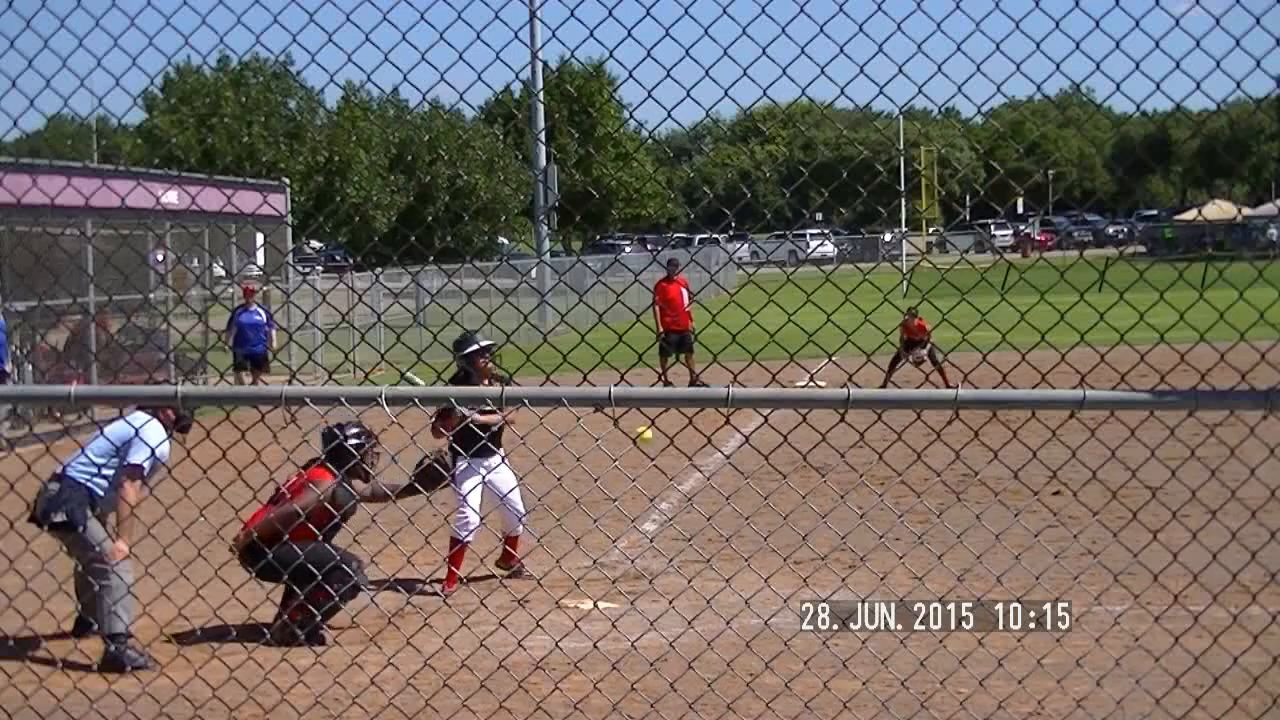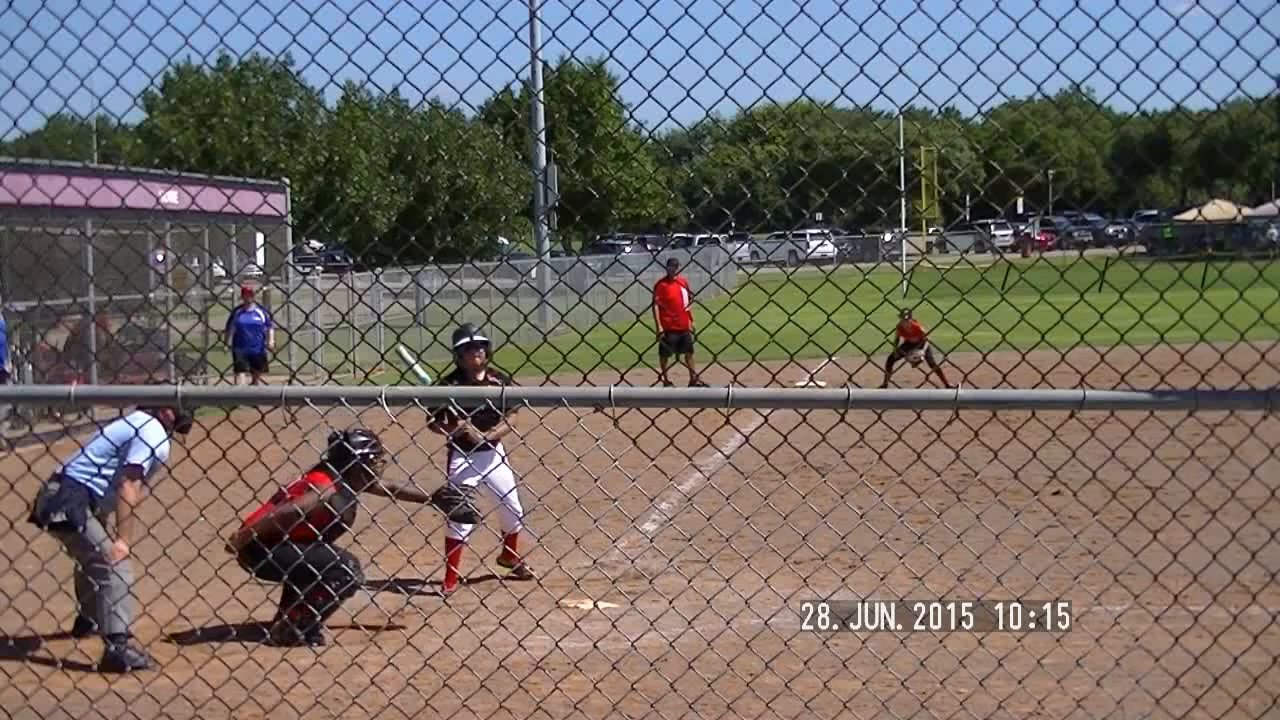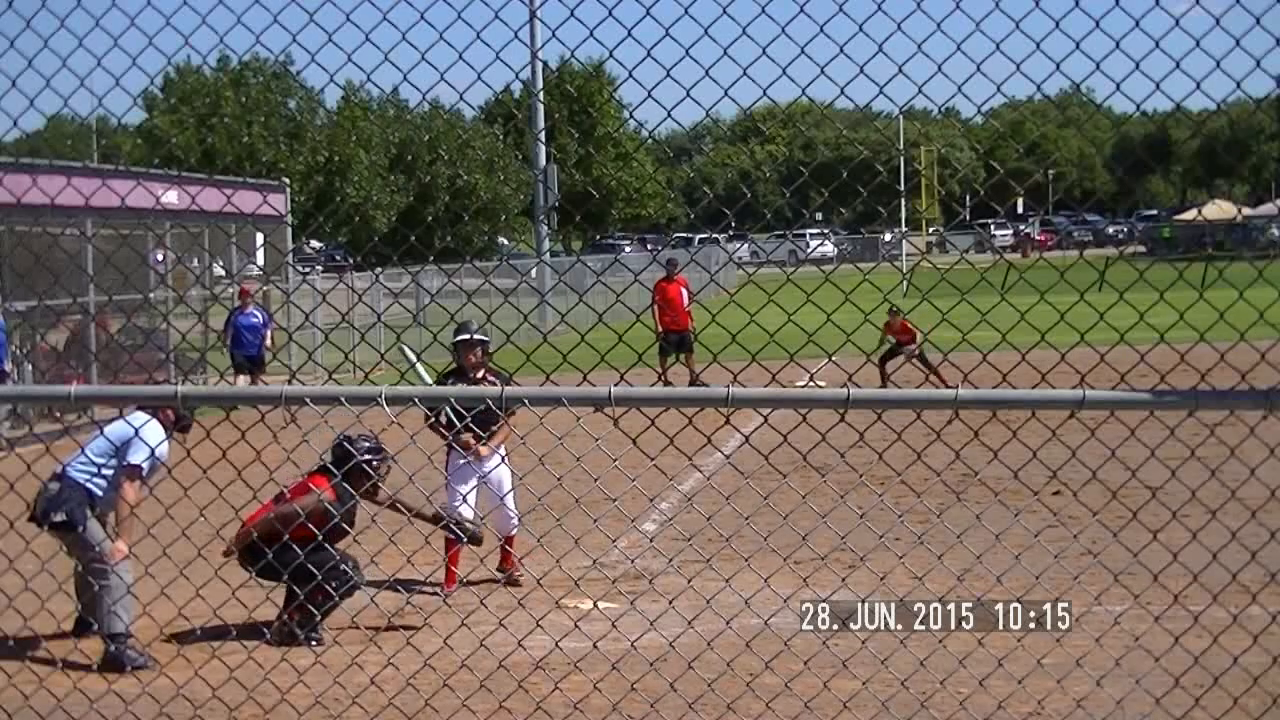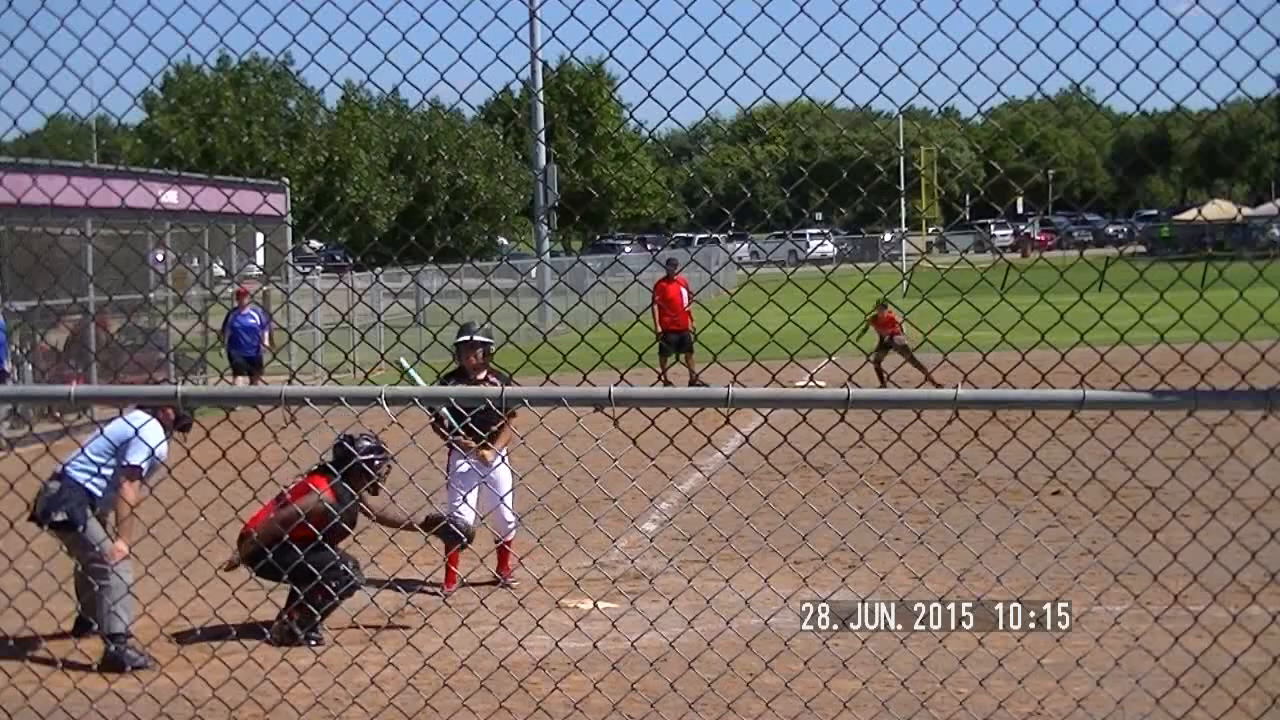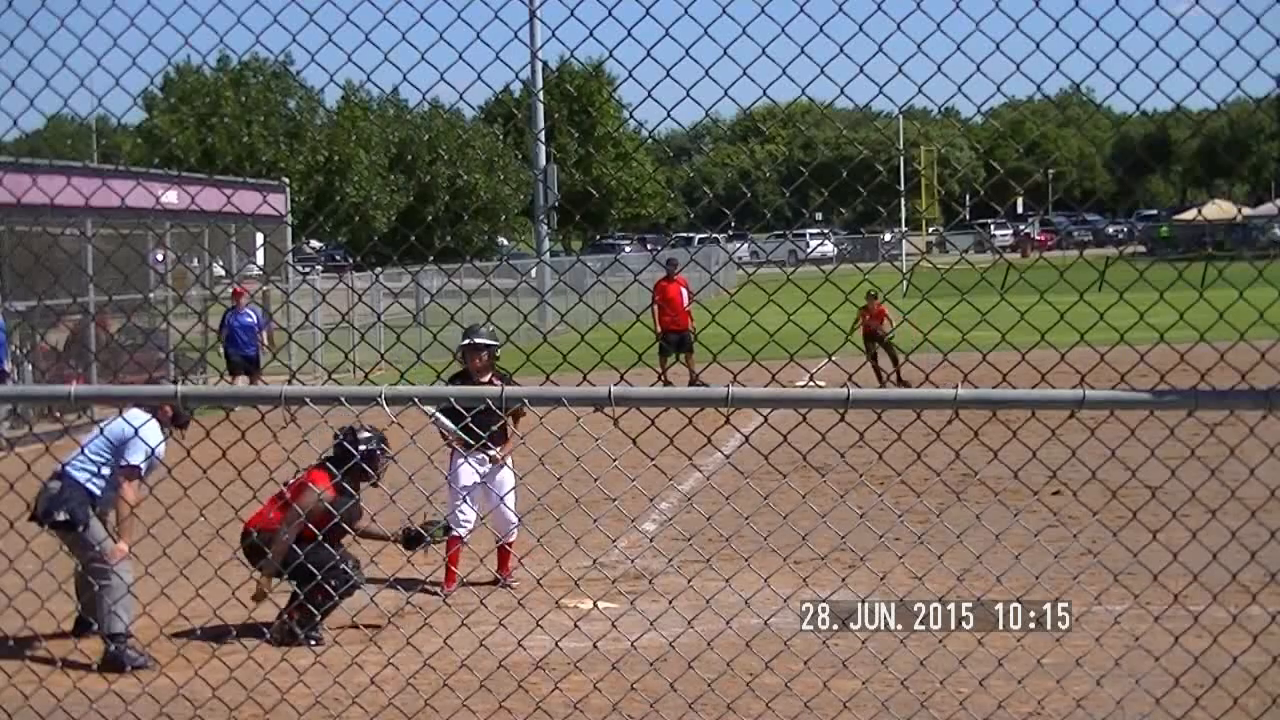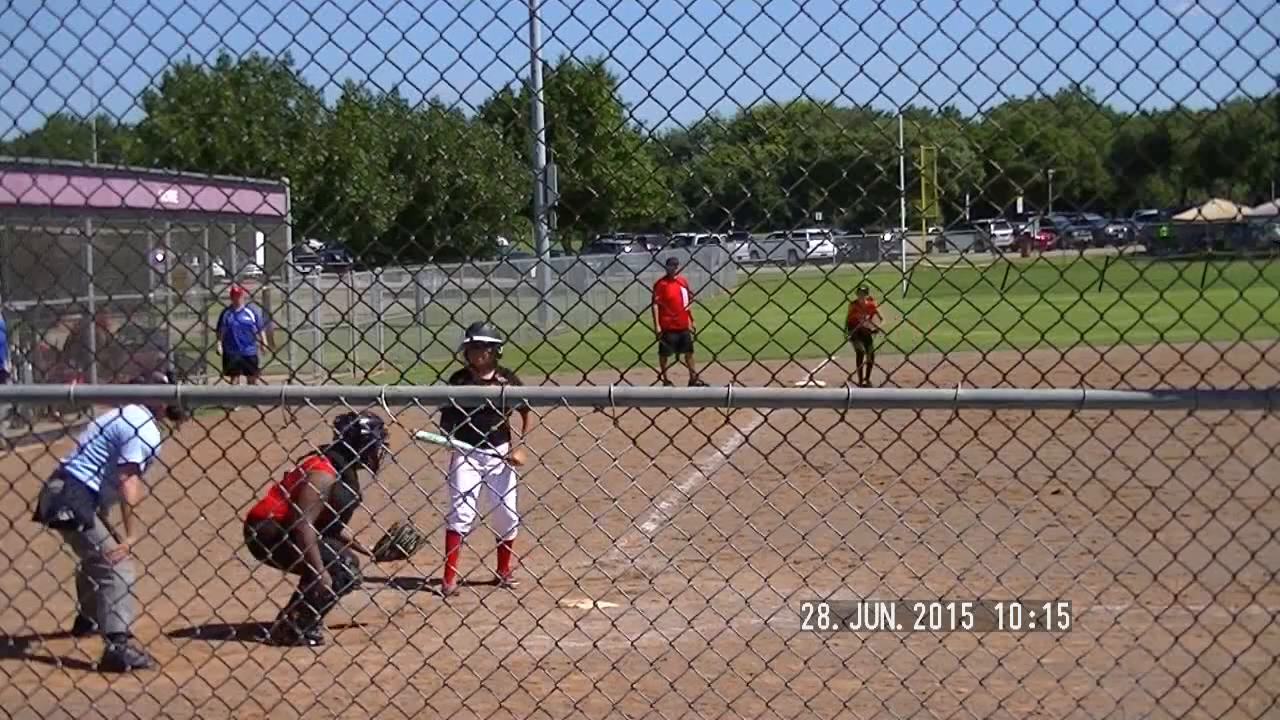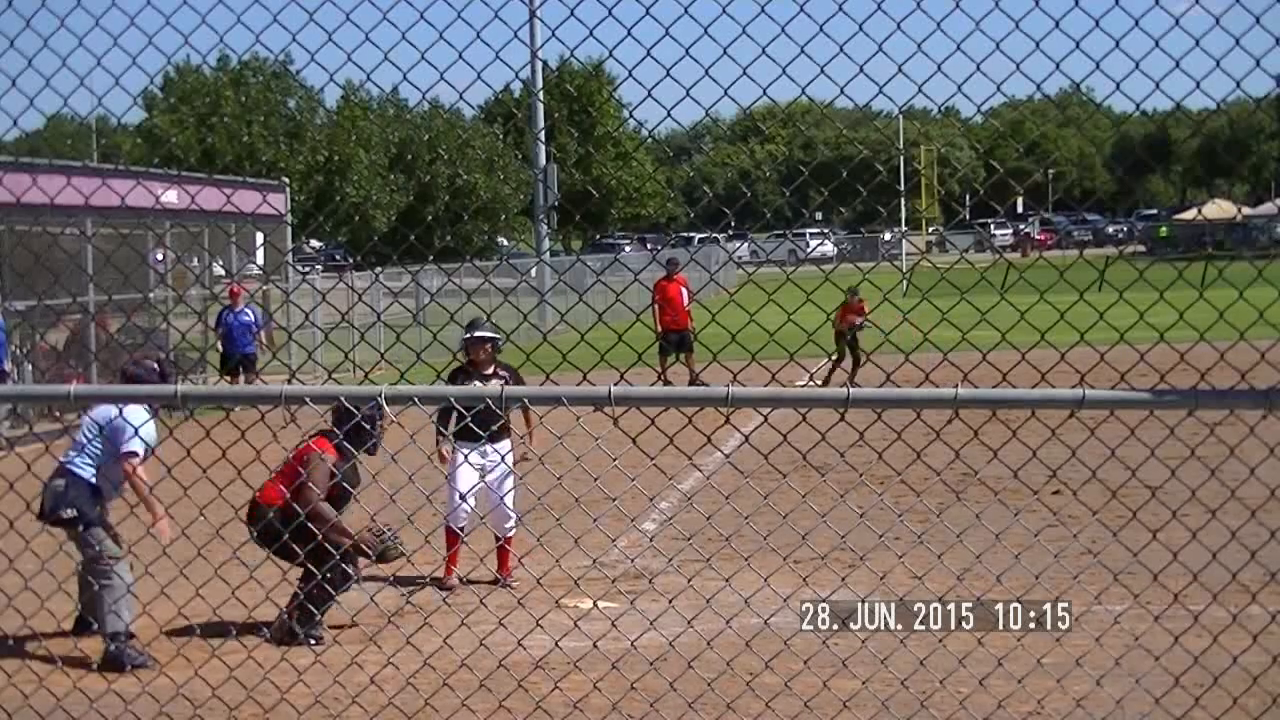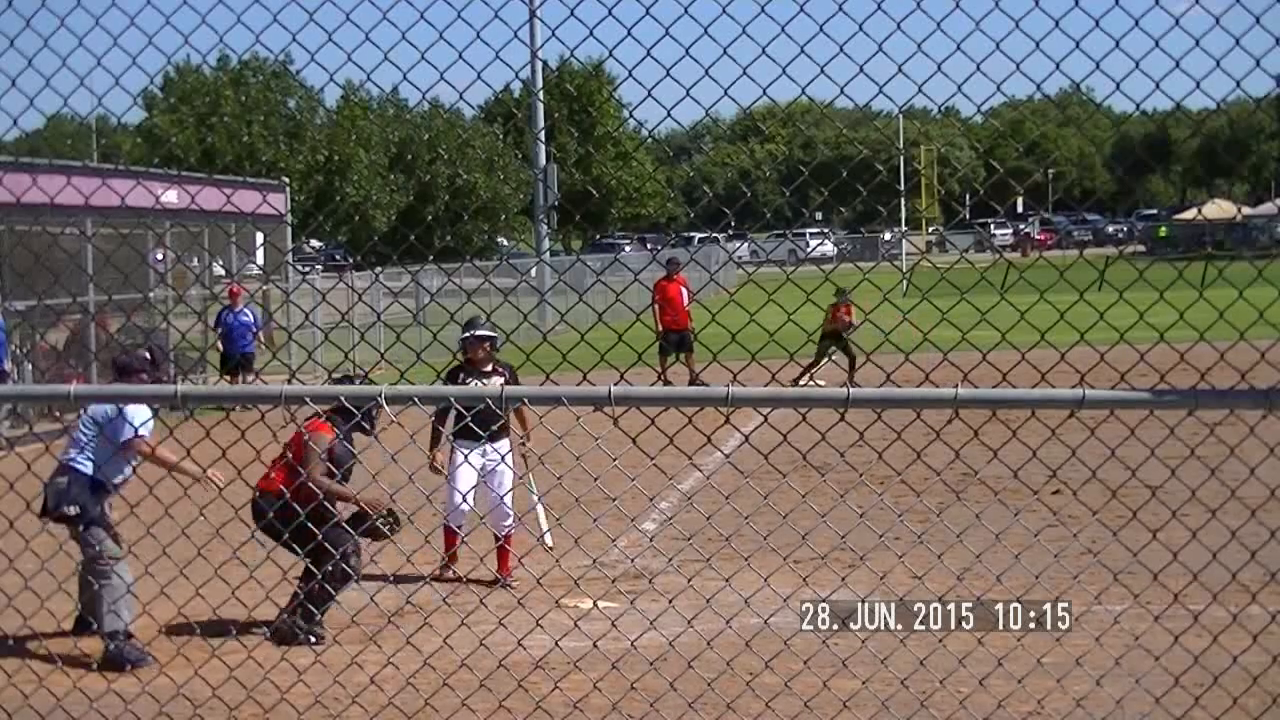
dt=0.1s
person 1, frame 1
left shoulder: (136, 423)
right shoulder: (153, 433)
right elbow: (128, 486)
right wrist: (123, 540)
left hip: (59, 497)
right hip: (71, 503)
left knee: (93, 559)
right knee: (115, 566)
left ankle: (89, 619)
right ankle: (118, 647)
person 1, frame 2
left shoulder: (136, 423)
right shoulder: (153, 434)
right elbow: (128, 486)
left wrist: (105, 535)
right wrist: (123, 540)
left hip: (60, 498)
right hip: (71, 503)
left knee: (94, 559)
right knee: (115, 566)
left ankle: (89, 619)
right ankle: (117, 648)
person 1, frame 3
left shoulder: (134, 423)
right shoulder: (152, 434)
right elbow: (128, 486)
right wrist: (122, 540)
left hip: (60, 497)
right hip: (71, 503)
left knee: (94, 560)
right knee: (114, 566)
left ankle: (89, 619)
right ankle: (118, 648)
person 1, frame 4
left shoulder: (133, 422)
right shoulder: (151, 433)
right elbow: (127, 486)
left wrist: (107, 534)
right wrist: (123, 540)
left hip: (60, 497)
right hip: (71, 503)
left knee: (94, 559)
right knee: (114, 566)
left ankle: (88, 619)
right ankle: (118, 648)
person 1, frame 5
left shoulder: (128, 420)
right shoulder: (149, 431)
right elbow: (128, 485)
right wrist: (122, 539)
left hip: (60, 496)
right hip: (73, 503)
left knee: (96, 560)
right knee: (115, 568)
left ankle: (89, 621)
right ankle: (118, 650)
person 1, frame 6
left shoulder: (122, 415)
right shoulder: (144, 426)
right elbow: (128, 482)
left wrist: (105, 525)
right wrist: (129, 534)
left hip: (63, 493)
right hip: (74, 500)
left knee: (98, 556)
right knee: (116, 566)
left ankle: (90, 619)
right ankle: (118, 647)
person 1, frame 7
left shoulder: (112, 408)
right shoulder: (138, 414)
right elbow: (133, 468)
left wrist: (100, 515)
right wrist: (158, 513)
left hip: (67, 491)
right hip: (77, 497)
left knee: (93, 556)
right knee: (115, 565)
left ankle: (89, 621)
right ankle: (117, 646)
person 1, frame 8
left shoulder: (110, 400)
right shoulder: (132, 405)
right elbow: (145, 448)
left wrist: (103, 507)
right wrist: (196, 472)
left hip: (72, 486)
right hip: (81, 491)
left knee: (100, 557)
right knee: (113, 562)
left ankle: (90, 618)
right ankle: (117, 644)
person 2, frame 1
left shoulder: (502, 383)
right shoulder: (455, 389)
left elbow: (506, 416)
right elbow: (436, 430)
left wrist: (479, 418)
right wrist: (458, 425)
left hip: (495, 457)
right hip: (465, 460)
left knee: (515, 511)
right knee: (466, 518)
left ankle: (508, 559)
right ankle: (451, 578)
person 2, frame 2
left shoulder: (500, 381)
right shoulder: (449, 384)
left elbow: (508, 422)
right elbow: (434, 423)
left wrist: (484, 436)
right wrist: (456, 430)
left hip: (493, 453)
right hip: (462, 458)
left knee: (513, 510)
right knee: (460, 515)
left ankle: (510, 557)
right ankle: (451, 578)
person 2, frame 3
left shoulder: (499, 380)
right shoulder: (448, 381)
left elbow: (508, 422)
right elbow: (433, 420)
left wrist: (489, 447)
right wrist: (454, 438)
left hip: (494, 454)
right hip: (461, 456)
left knee: (507, 512)
right knee: (460, 514)
left ankle: (508, 564)
right ankle: (450, 578)
person 2, frame 4
left shoulder: (501, 381)
right shoulder: (450, 381)
left elbow: (510, 423)
right elbow: (437, 422)
left wrist: (492, 451)
right wrist: (456, 441)
left hip: (495, 455)
right hip: (461, 457)
left knee: (505, 515)
right knee: (459, 516)
left ankle: (504, 569)
right ankle: (450, 579)
person 2, frame 5
left shoulder: (504, 382)
right shoulder: (456, 382)
left elbow: (518, 420)
right elbow: (444, 419)
left wrist: (506, 450)
right wrist: (453, 441)
left hip: (498, 455)
right hip: (465, 456)
left knee: (506, 515)
right knee: (461, 515)
left ankle: (504, 571)
right ankle: (450, 579)
person 2, frame 6
left shoulder: (508, 379)
right shoulder: (458, 380)
left elbow: (526, 415)
right elbow: (445, 418)
left wrist: (517, 447)
right wrist: (450, 439)
left hip: (500, 453)
right hip: (466, 454)
left knee: (506, 514)
right knee: (460, 512)
left ankle: (504, 571)
right ankle: (449, 577)
person 2, frame 7
left shoulder: (508, 374)
right shoulder: (458, 376)
left elbow: (525, 406)
right elbow: (444, 414)
left wrist: (530, 440)
right wrist: (442, 443)
left hip: (500, 448)
right hip: (466, 448)
left knee: (504, 510)
right knee: (459, 506)
left ankle: (504, 570)
right ankle: (450, 570)
person 2, frame 8
left shoulder: (505, 372)
right shoulder: (456, 374)
left elbow: (518, 407)
right elbow: (441, 414)
left wrist: (527, 437)
right wrist: (434, 450)
left hip: (499, 447)
right hip: (465, 447)
left knee: (503, 509)
right knee: (458, 506)
left ankle: (504, 570)
right ankle: (448, 562)
person 3, frame 1
left shoulder: (339, 476)
right shoulder: (329, 486)
left elbow: (372, 493)
right elbow: (280, 515)
left wrist: (408, 490)
right wrist: (242, 542)
left hip: (272, 547)
right hip: (263, 551)
right knee: (350, 573)
left ankle: (289, 621)
right ankle: (292, 627)
person 3, frame 2
left shoulder: (341, 479)
right shoulder: (329, 491)
left elbow: (391, 489)
right elbow: (279, 515)
left wrist: (430, 498)
right wrist: (241, 540)
left hip: (270, 546)
right hip: (261, 548)
right knee: (347, 572)
left ankle: (288, 622)
right ankle: (291, 628)
person 3, frame 3
left shoulder: (353, 483)
right shoulder: (326, 495)
left elbow: (393, 503)
right elbow: (274, 517)
left wrist: (447, 521)
right wrist: (237, 546)
left hip: (277, 547)
right hip: (260, 549)
right knee: (347, 573)
left ankle: (289, 621)
right ankle: (291, 628)
person 3, frame 4
left shoulder: (349, 486)
right shoulder: (326, 495)
left elbow: (378, 514)
right elbow: (277, 522)
left wrist: (421, 525)
right wrist: (242, 555)
left hip: (280, 547)
right hip: (267, 550)
right knee: (346, 574)
left ankle: (293, 623)
right ankle: (292, 628)
person 3, frame 5
left shoulder: (347, 483)
right shoulder: (325, 487)
left elbow: (352, 524)
right elbow: (285, 530)
left wrist: (398, 537)
right wrist: (267, 575)
right hip: (261, 542)
left knee: (346, 566)
right knee: (343, 573)
left ankle: (291, 622)
right ankle: (291, 628)
person 3, frame 6
left shoulder: (346, 473)
right shoulder: (324, 473)
left elbow: (332, 524)
right elbow: (303, 523)
left wrist: (366, 550)
right wrist: (320, 570)
left hip: (285, 533)
right hip: (268, 533)
left knee: (343, 563)
right knee: (344, 569)
left ankle: (292, 622)
right ankle: (296, 627)
person 3, frame 7
left shoulder: (346, 454)
right shoulder: (325, 452)
left elbow: (331, 505)
right elbow: (313, 504)
left wrist: (355, 538)
right wrist: (354, 535)
left hip: (287, 518)
right hip: (272, 519)
left knee: (335, 561)
right knee: (343, 563)
left ankle: (291, 623)
right ankle: (295, 627)
person 3, frame 8
left shoulder: (341, 434)
right shoulder: (323, 432)
right elbow: (311, 481)
left wrist: (354, 500)
right wrist: (359, 498)
left hip: (293, 508)
right hip: (275, 507)
left knee: (339, 553)
right knee: (346, 555)
left ankle: (293, 620)
right ankle: (298, 624)
